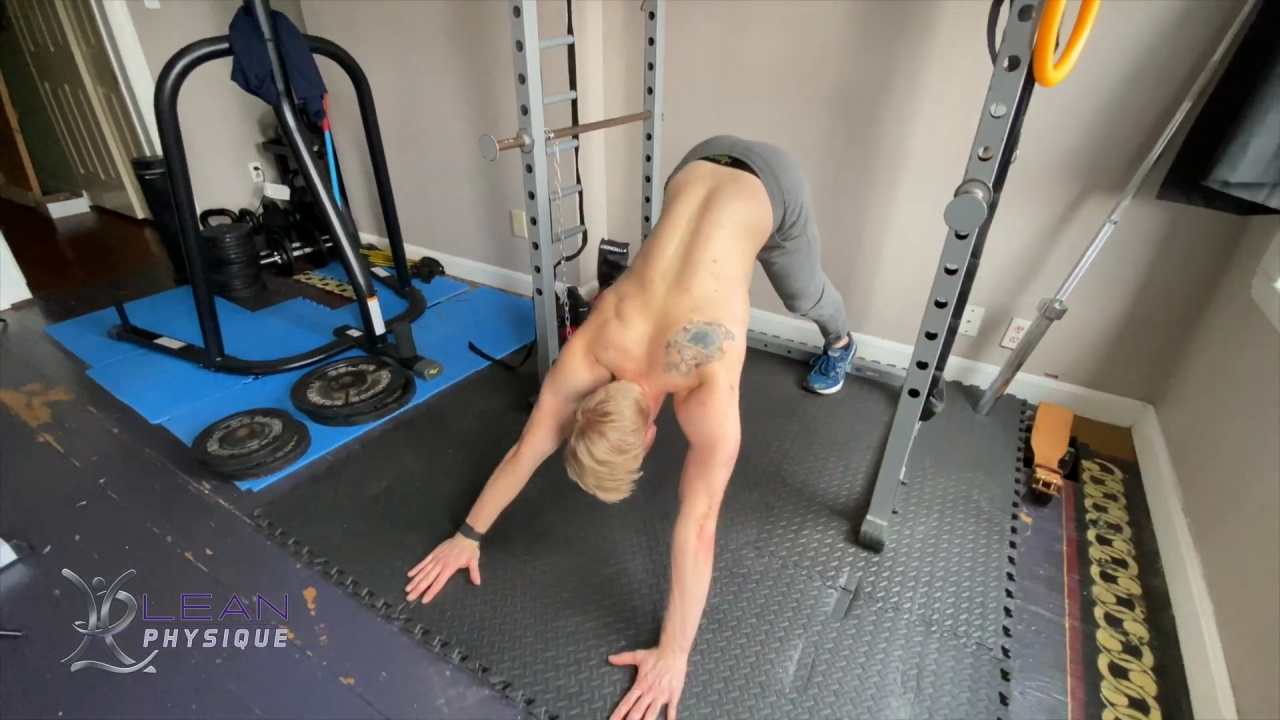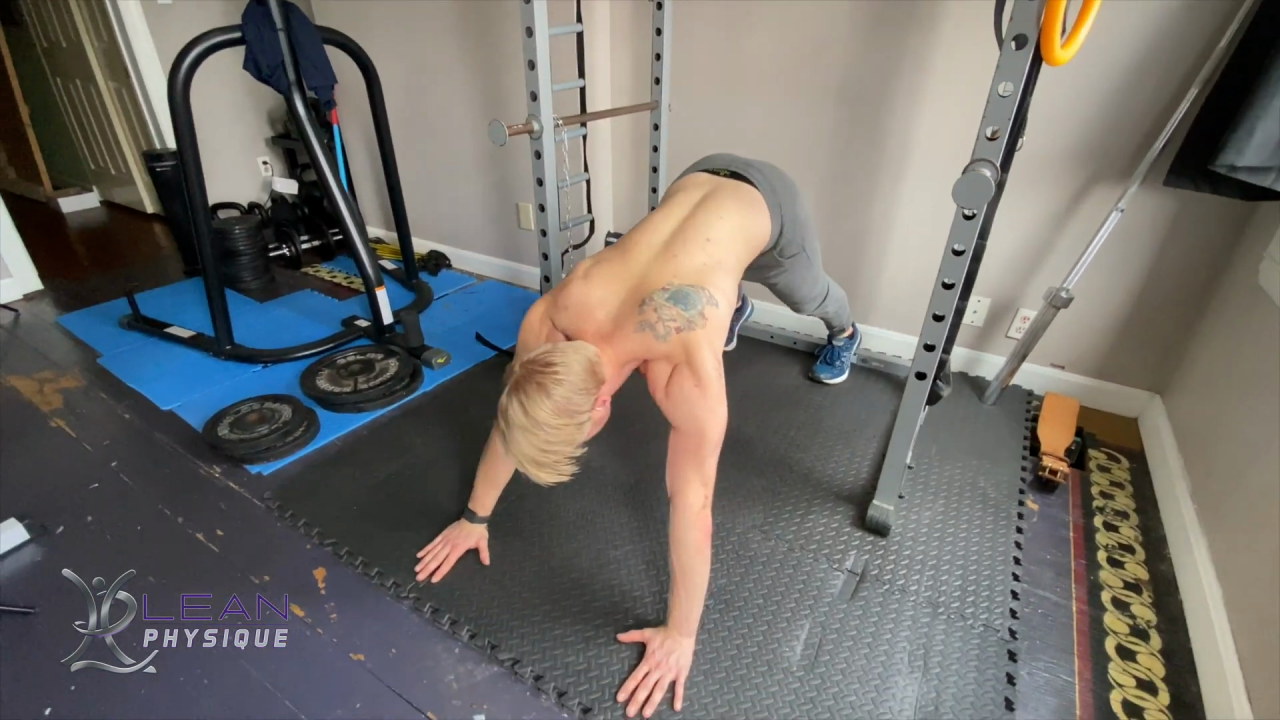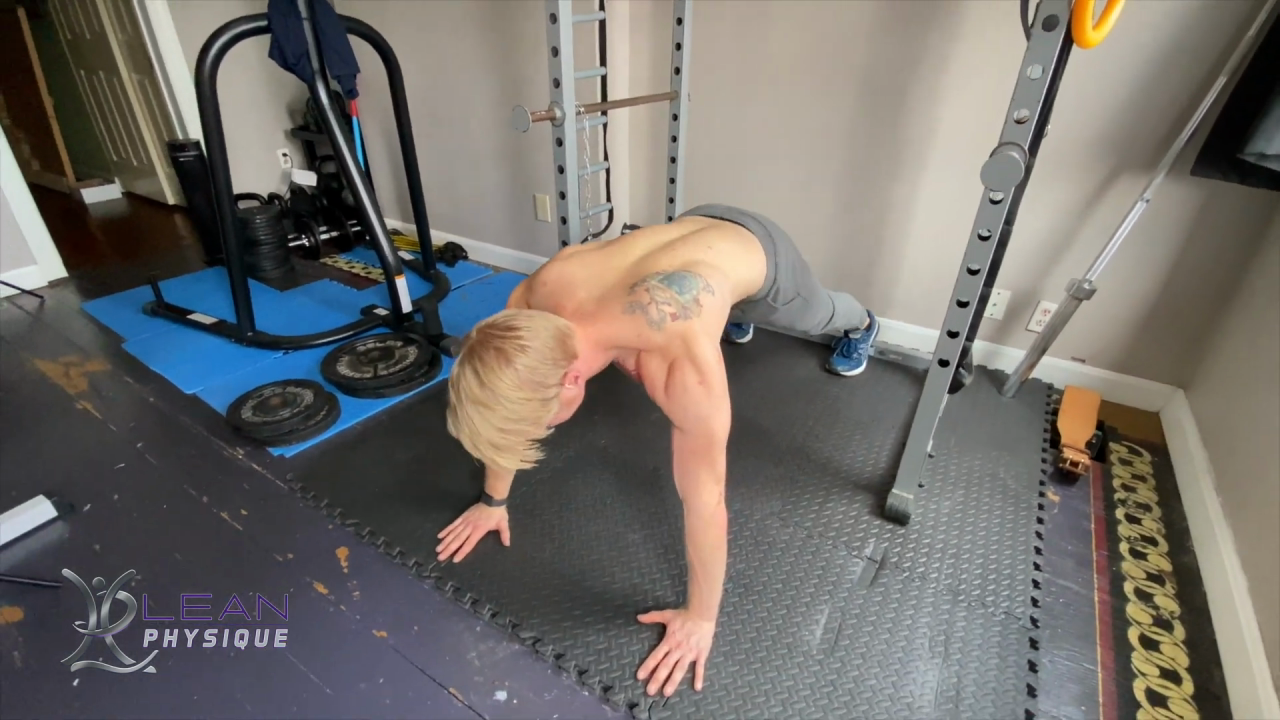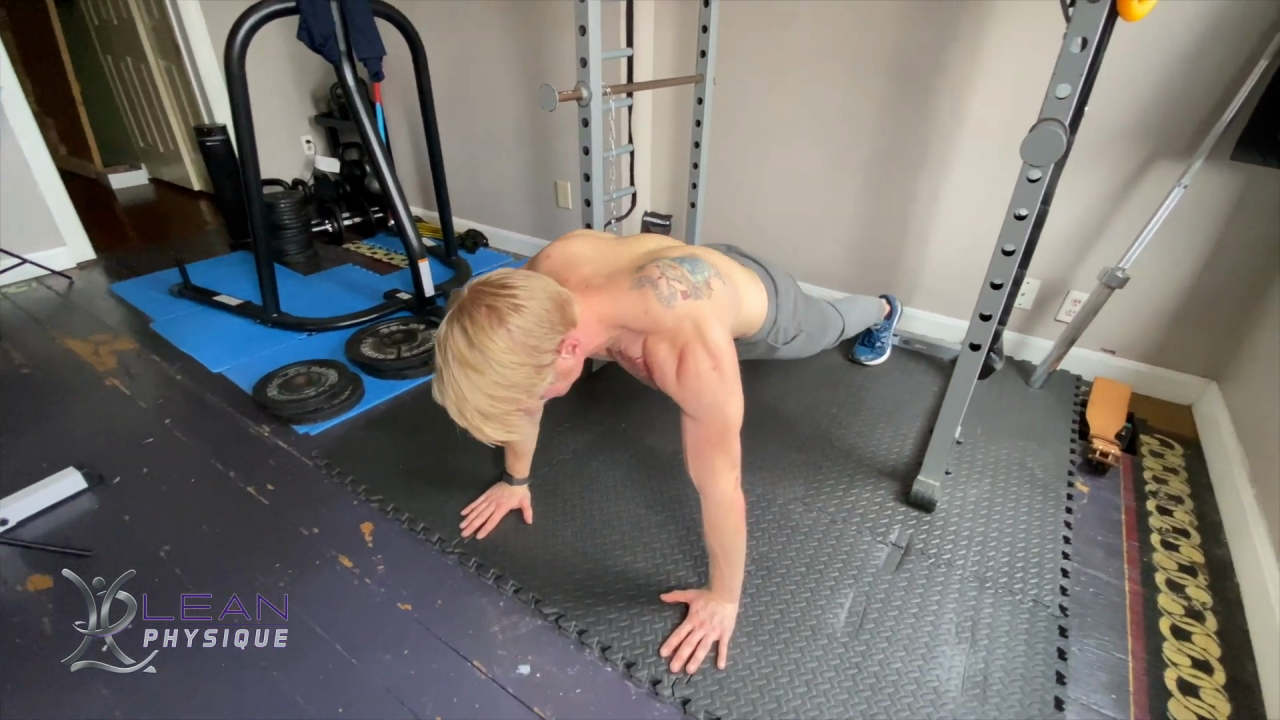
dt=0.5s
person 1, frame 1
left shoulder: (706, 390)
right shoulder: (586, 353)
right elbow: (528, 447)
left hip: (770, 186)
right hip: (702, 168)
left knee: (803, 295)
left ankle: (837, 342)
person 1, frame 2
left shoulder: (686, 368)
right shoulder: (549, 319)
left elbow: (692, 503)
right elbow: (511, 423)
left wrist: (681, 635)
right wrist: (474, 516)
left hip: (767, 204)
right hip: (702, 180)
left knee: (807, 297)
left ankle: (843, 331)
person 1, frame 3
left shoulder: (681, 358)
right shoulder: (532, 302)
left elbow: (704, 498)
right elbow: (505, 403)
left wrist: (701, 618)
right wrist: (493, 500)
left hip: (762, 260)
right hip: (700, 227)
left knee: (816, 316)
left ankle: (858, 325)
person 1, frame 4
left shoulder: (690, 345)
right shoulder: (541, 281)
left elbow: (721, 485)
right elbow: (520, 387)
left wrist: (724, 598)
right wrist: (515, 479)
left hip: (761, 314)
left knee: (827, 325)
left ankle: (881, 311)
